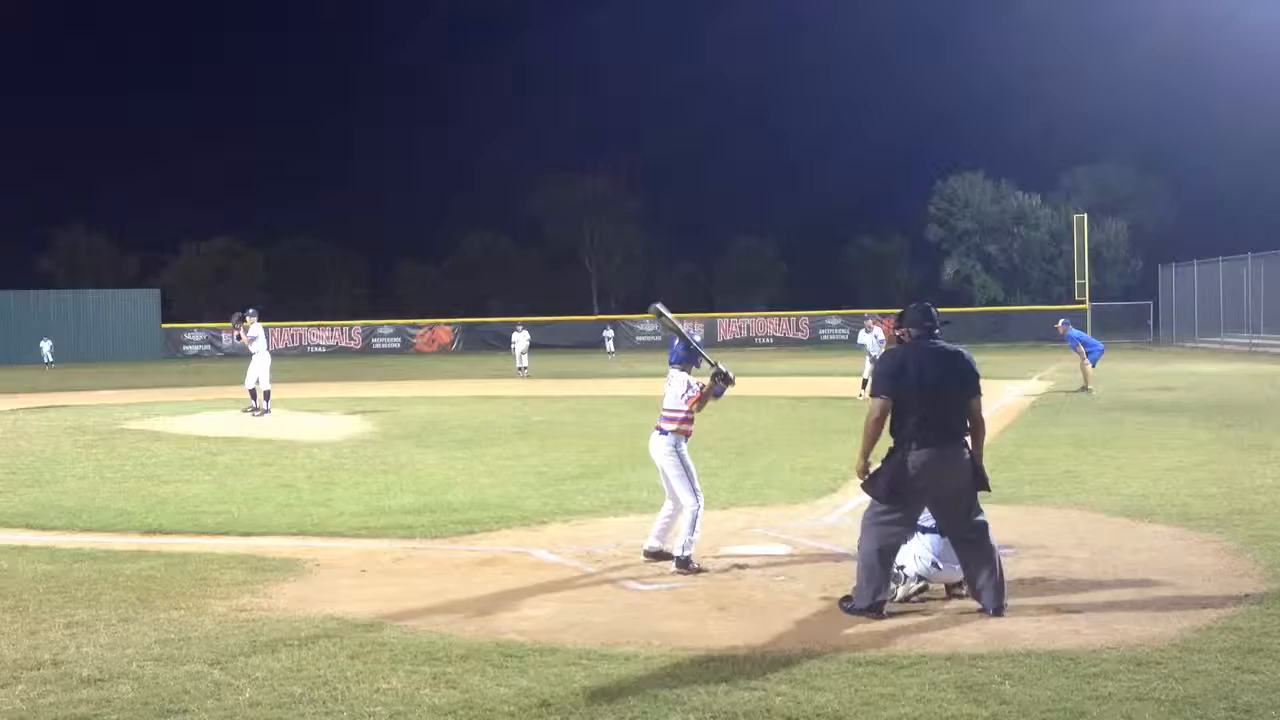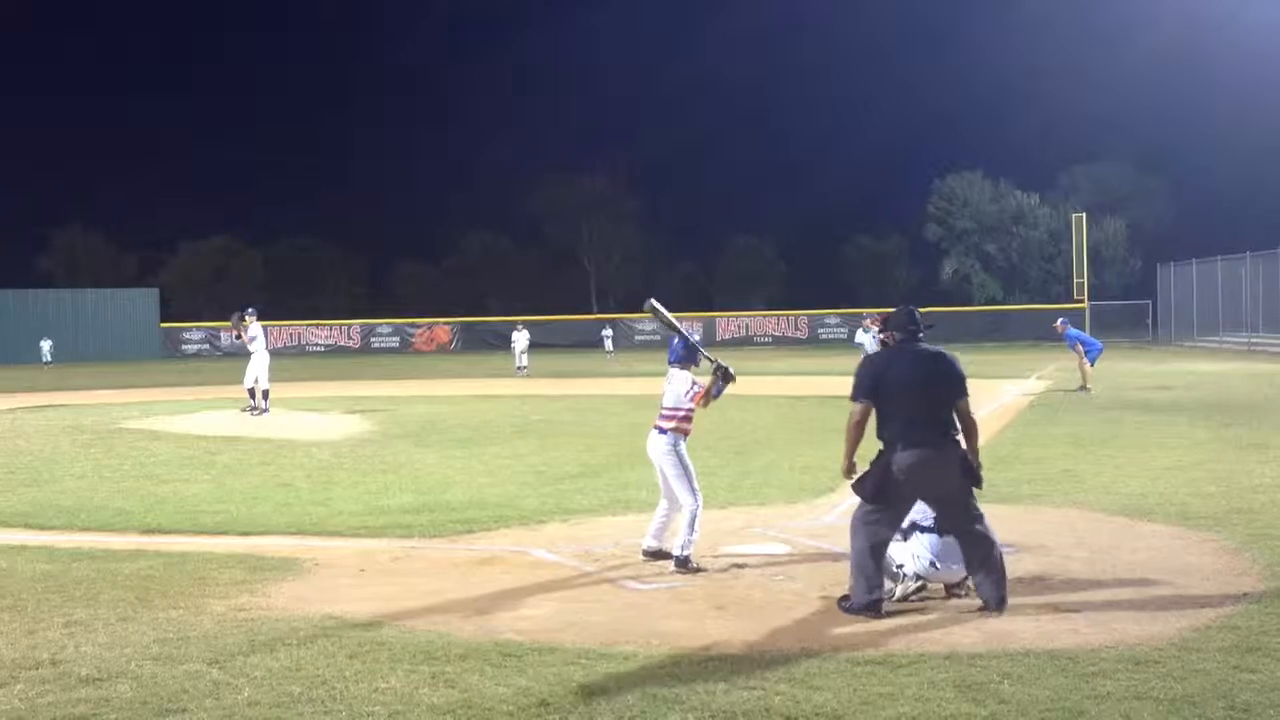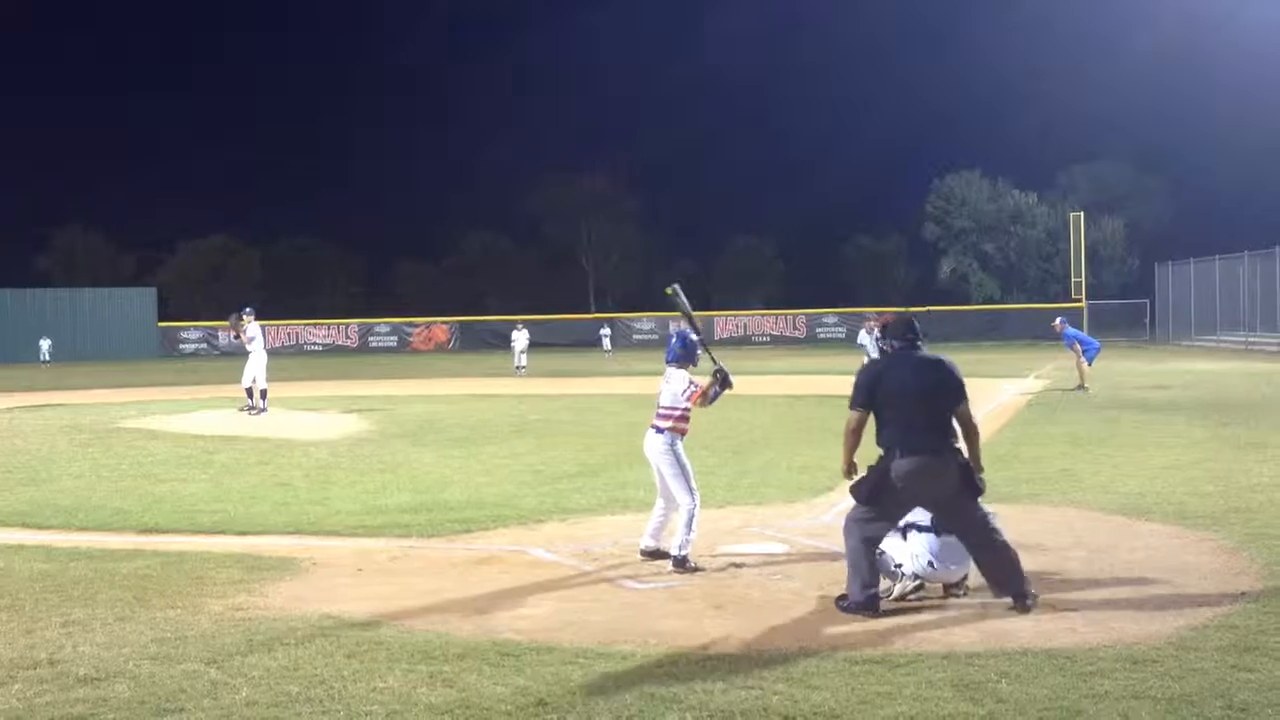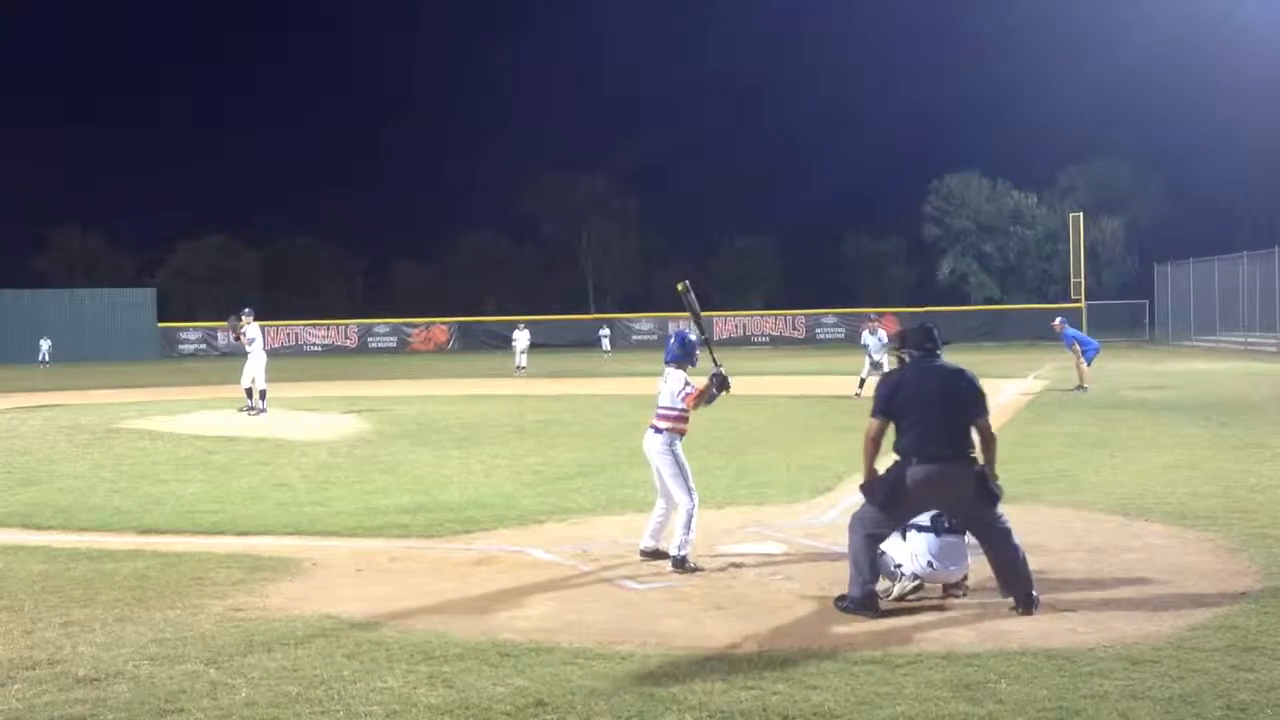
dt=0.2s
person 1, frame 1
left shoulder: (894, 359)
right shoulder: (961, 359)
left elbow: (878, 414)
right elbow: (976, 417)
left wrist: (863, 457)
right wrist: (976, 457)
left hip: (912, 458)
right hip: (955, 457)
left knee: (880, 526)
right knee: (971, 529)
left ankle: (868, 601)
right ankle: (993, 600)
person 1, frame 2
left shoulder: (876, 363)
right shoulder: (944, 361)
left elbow: (858, 417)
right elbow: (965, 416)
left wrist: (847, 458)
right wrist: (973, 455)
left hip: (901, 461)
right hip: (945, 458)
left knee: (868, 527)
right knee: (970, 525)
left ankle: (865, 600)
right ankle: (996, 596)
person 1, frame 3
left shoulder: (873, 371)
right shoulder: (942, 368)
left elbow: (854, 426)
right elbow: (966, 421)
left wrist: (847, 460)
right wrist: (975, 460)
left hip: (899, 467)
right hip: (945, 465)
left knee: (859, 527)
right knee: (980, 529)
left ankle: (863, 598)
right ankle: (1020, 593)
person 1, frame 4
left shoulder: (894, 380)
right shoulder: (963, 378)
left elbow: (874, 434)
right elbow: (986, 432)
left wrist: (868, 471)
right wrist: (989, 470)
left hip: (914, 474)
right hip: (961, 473)
left knee: (864, 526)
right knee: (995, 531)
left ankle: (861, 598)
right ankle: (1025, 597)
person 2, frame 1
left shoulder: (677, 376)
right shoulder: (682, 378)
left elbow: (709, 395)
right elbow: (697, 406)
left wrist: (722, 382)
right wrist: (713, 381)
left hip: (661, 441)
right hip: (671, 444)
left knee: (676, 499)
right knee: (693, 501)
left ankle: (653, 547)
right ankle: (682, 558)
person 2, frame 2
left shoulder: (676, 375)
right shoulder: (682, 376)
left elbow: (703, 397)
right elbow: (703, 401)
left wrist: (721, 381)
right wrist: (715, 377)
left hip: (659, 440)
right hip: (669, 443)
left knee: (671, 499)
right knee: (692, 501)
left ankle: (651, 547)
right ankle: (682, 558)
person 2, frame 3
left shoulder: (673, 374)
right shoulder: (680, 376)
left elbow: (703, 399)
right elbow: (700, 401)
left wrist: (719, 386)
right wrist: (714, 379)
left hip: (656, 439)
right hip: (666, 442)
left knee: (667, 498)
right knee: (689, 500)
left ankle: (649, 546)
right ankle: (680, 557)
person 2, frame 4
left shoulder: (672, 374)
right shoulder: (678, 376)
left elbow: (699, 400)
right elbow: (694, 403)
left wrist: (717, 388)
right wrist: (711, 382)
left hip: (655, 439)
right hip: (665, 442)
left knee: (667, 497)
right knee: (688, 500)
left ankle: (649, 547)
right ankle: (679, 557)
